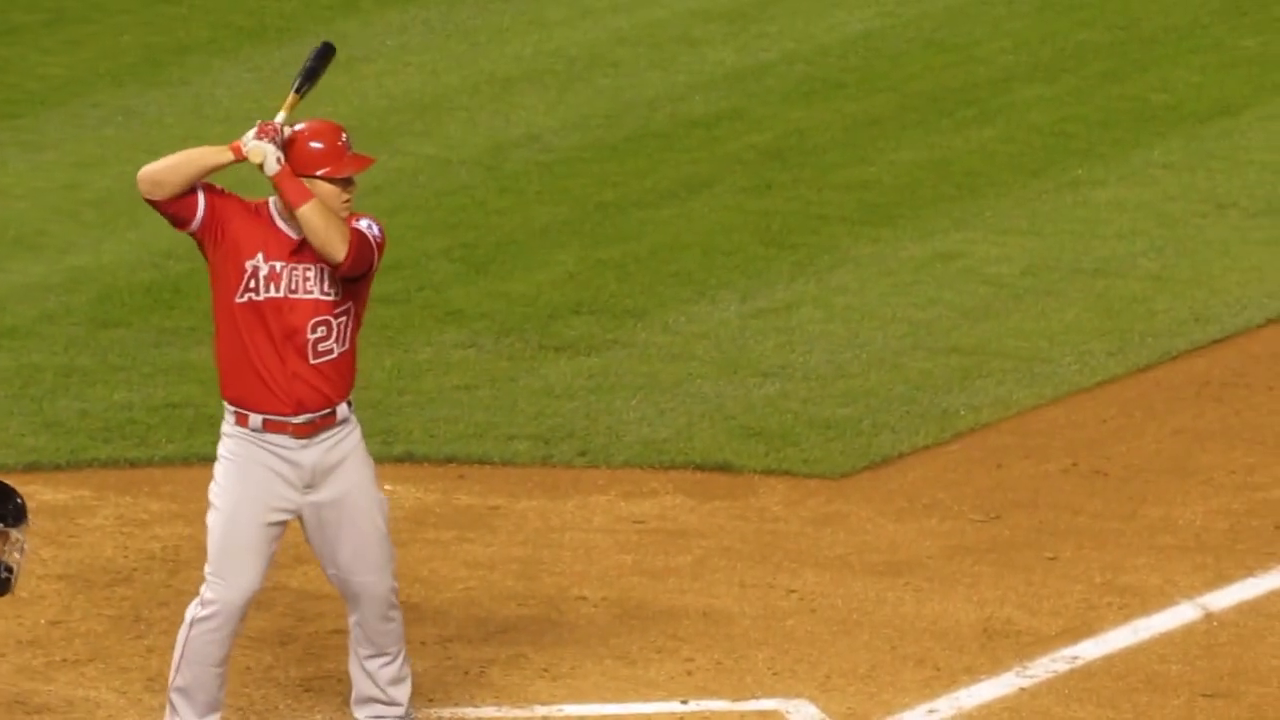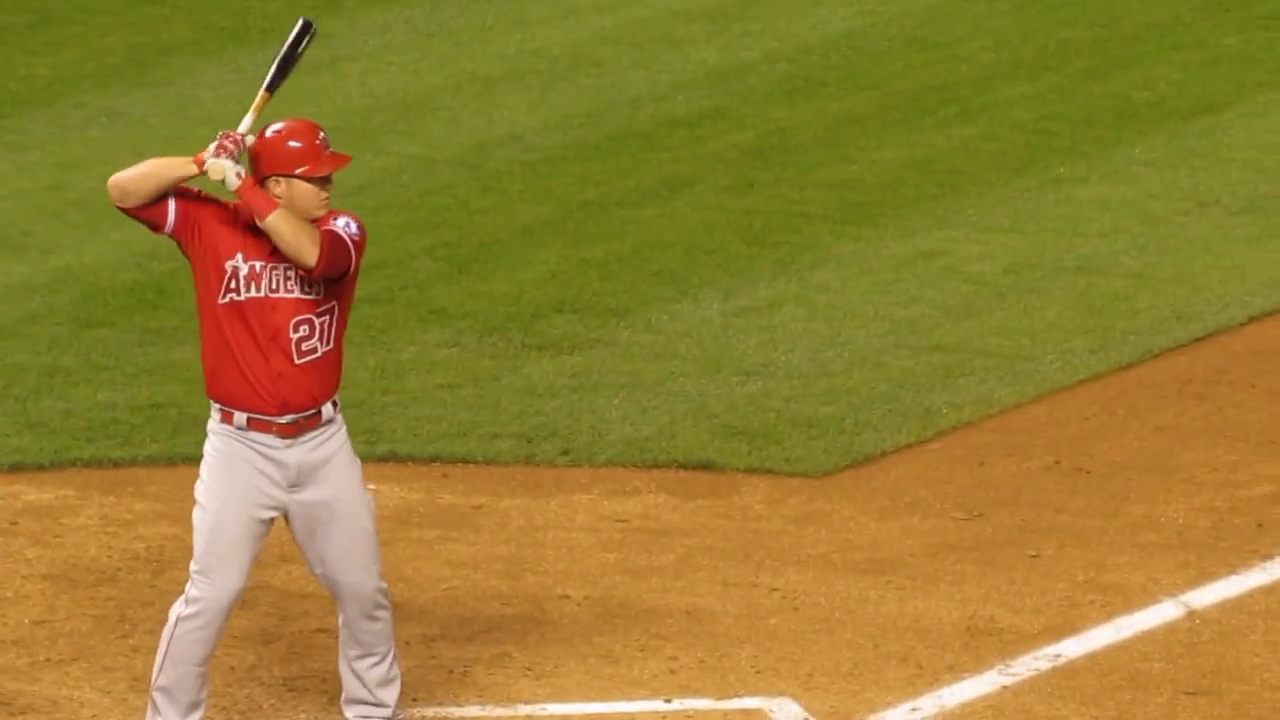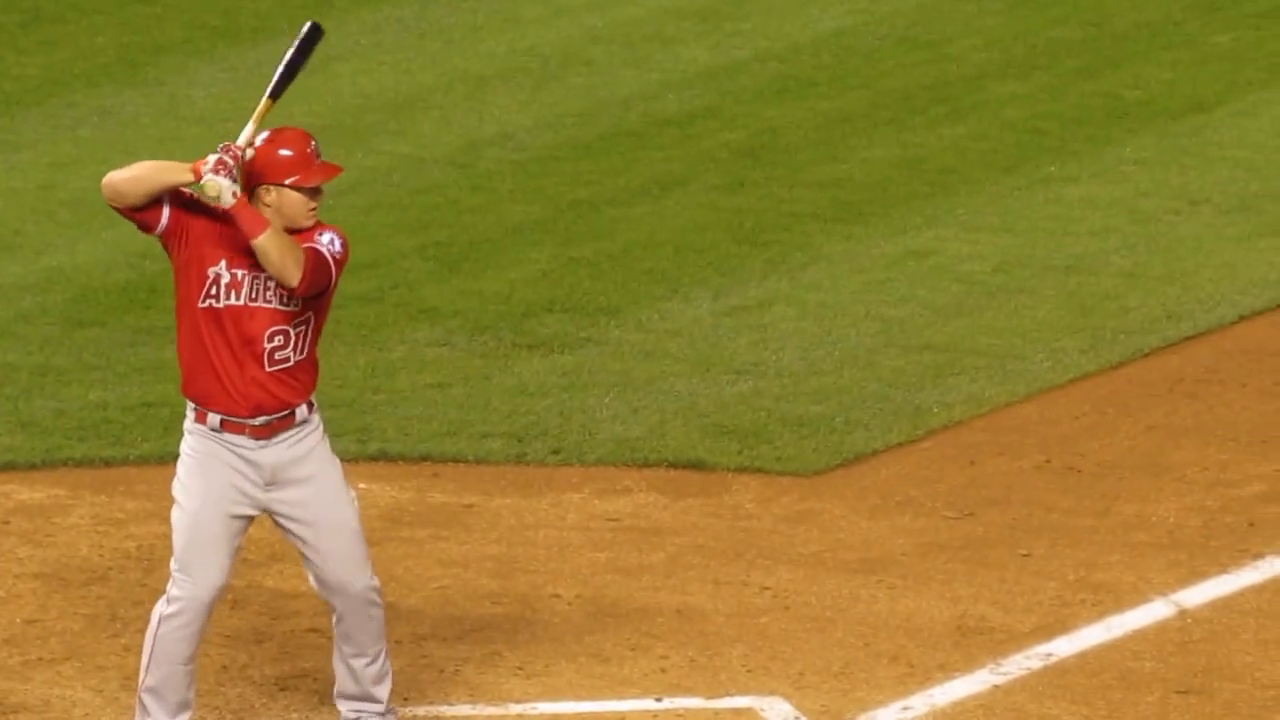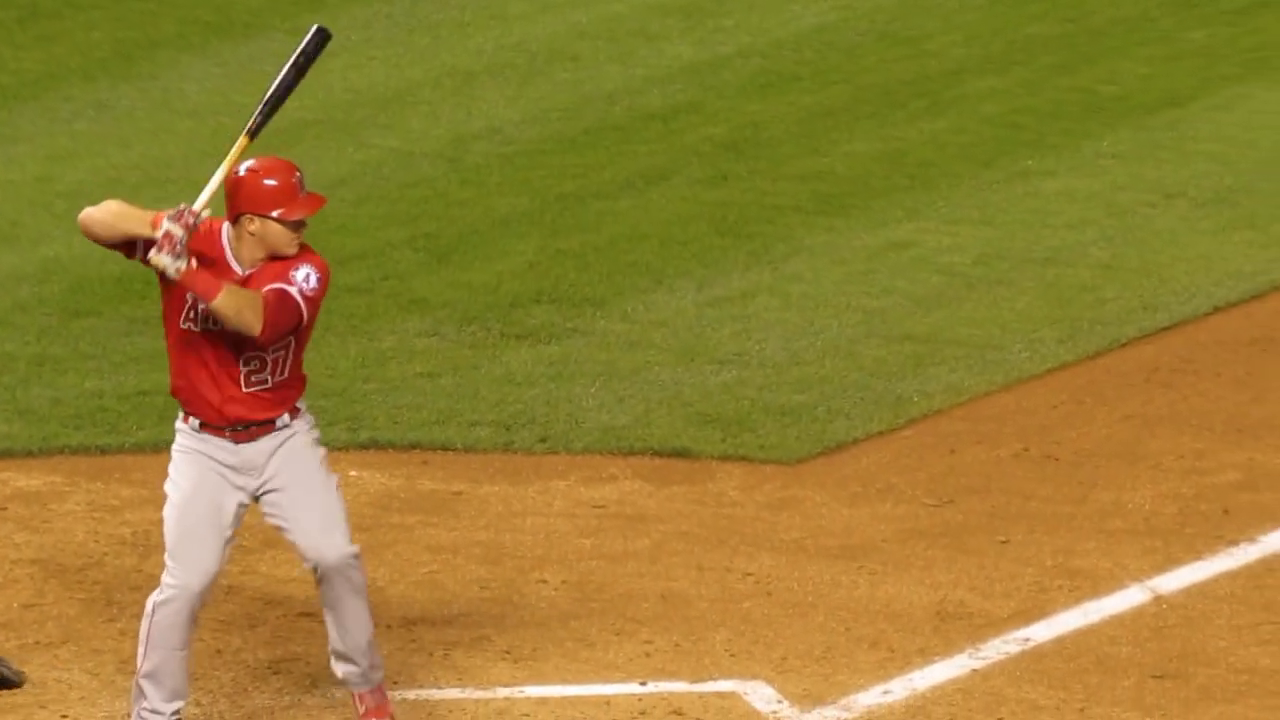
dt=0.7s
person 1, frame 1
left shoulder: (362, 232)
right shoulder: (230, 221)
left elbow: (338, 250)
right elbow: (151, 181)
left wrist: (277, 171)
right wrist: (239, 150)
left hip: (337, 443)
right hip: (254, 447)
left knee: (373, 590)
right knee: (225, 595)
person 1, frame 2
left shoulder: (343, 231)
right shoulder: (209, 221)
left elbow: (311, 252)
right elbow: (121, 190)
left wrist: (239, 183)
right wrist: (202, 163)
left hip: (322, 442)
right hip: (239, 444)
left knee: (362, 589)
right knee: (210, 594)
person 1, frame 3
left shoulder: (327, 244)
right shoulder: (197, 224)
left elbow: (294, 272)
right elbow: (115, 187)
left wrist: (230, 201)
right wrist: (198, 173)
left hip: (299, 442)
right hip: (216, 445)
left knee: (355, 585)
right knee: (191, 593)
person 1, frame 4
left shoulder: (306, 270)
right shoulder: (185, 241)
left elbow: (258, 320)
right elbow: (92, 221)
left wrist: (184, 270)
right wrist: (160, 225)
left hip: (284, 440)
right hip: (204, 446)
left knee: (335, 556)
right knee: (183, 583)
